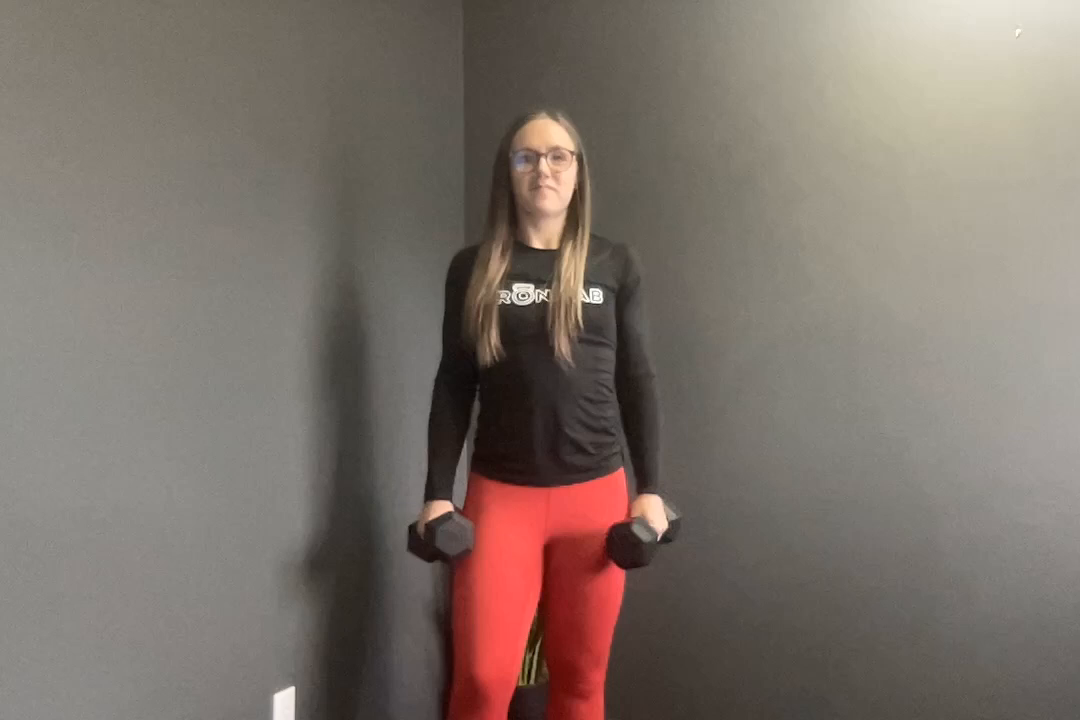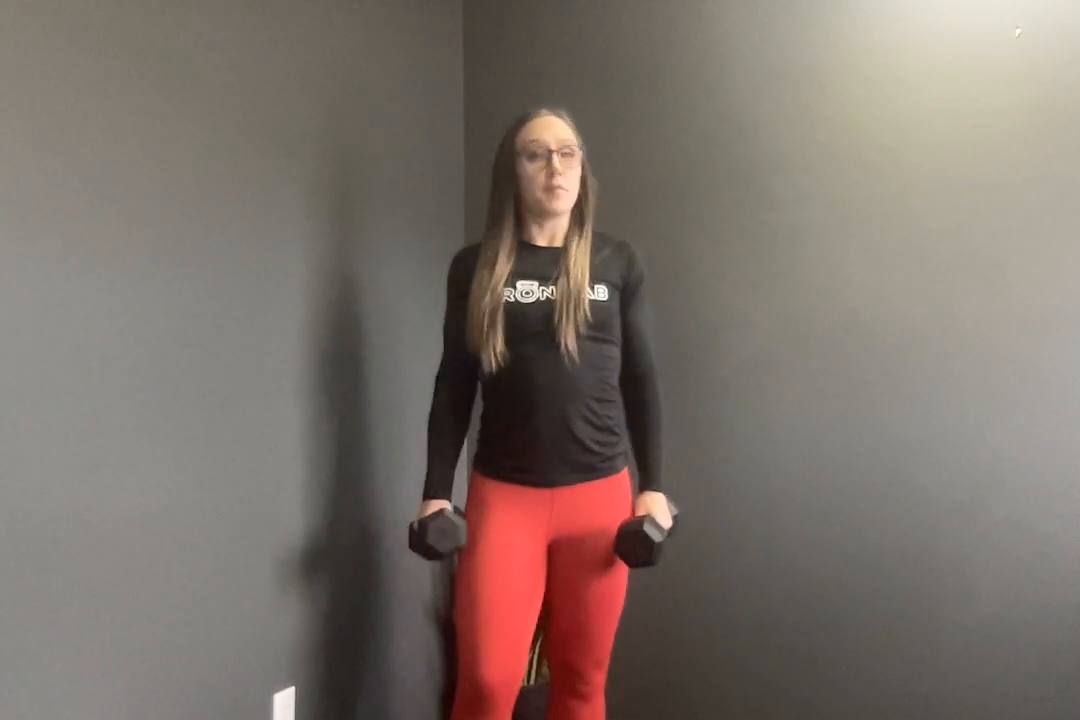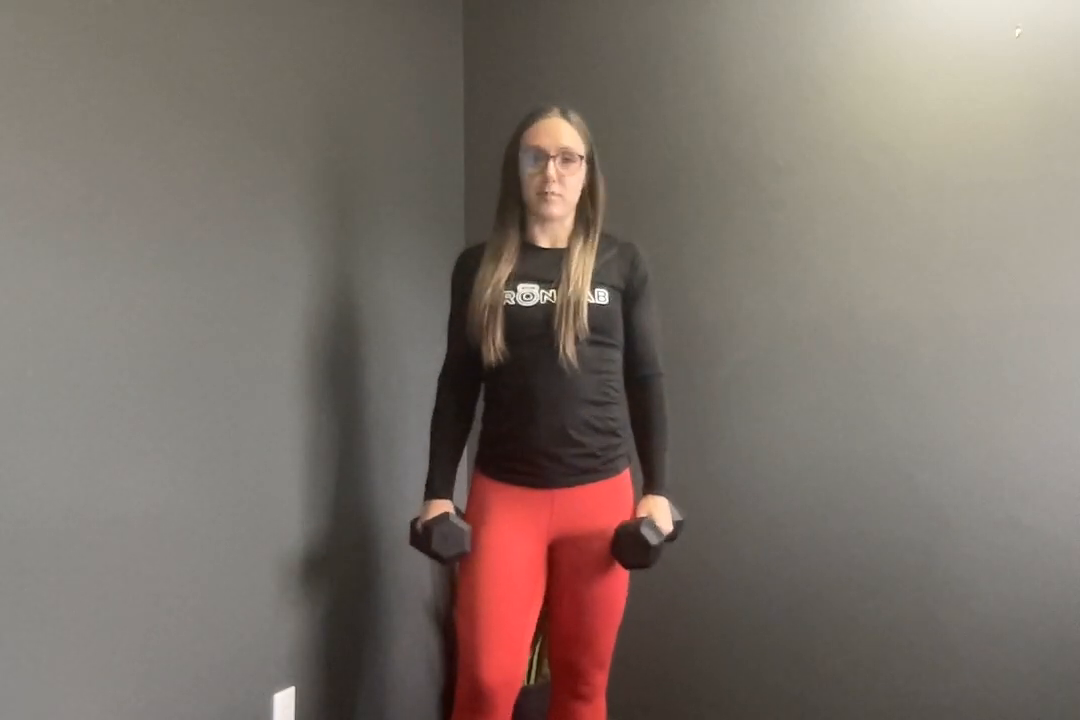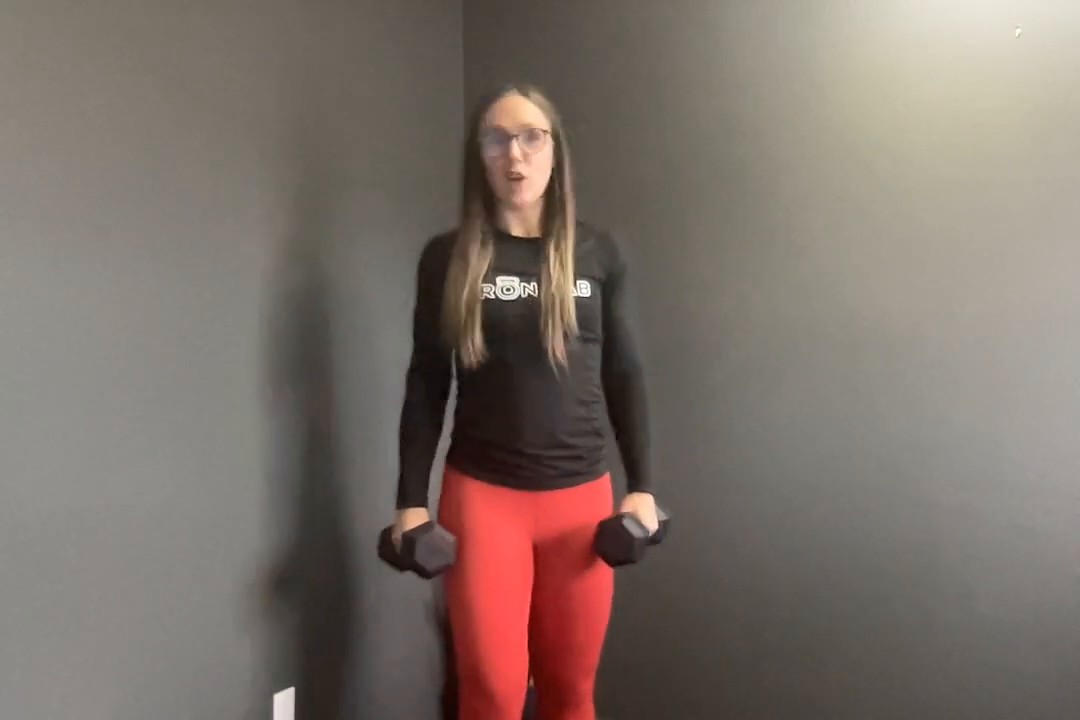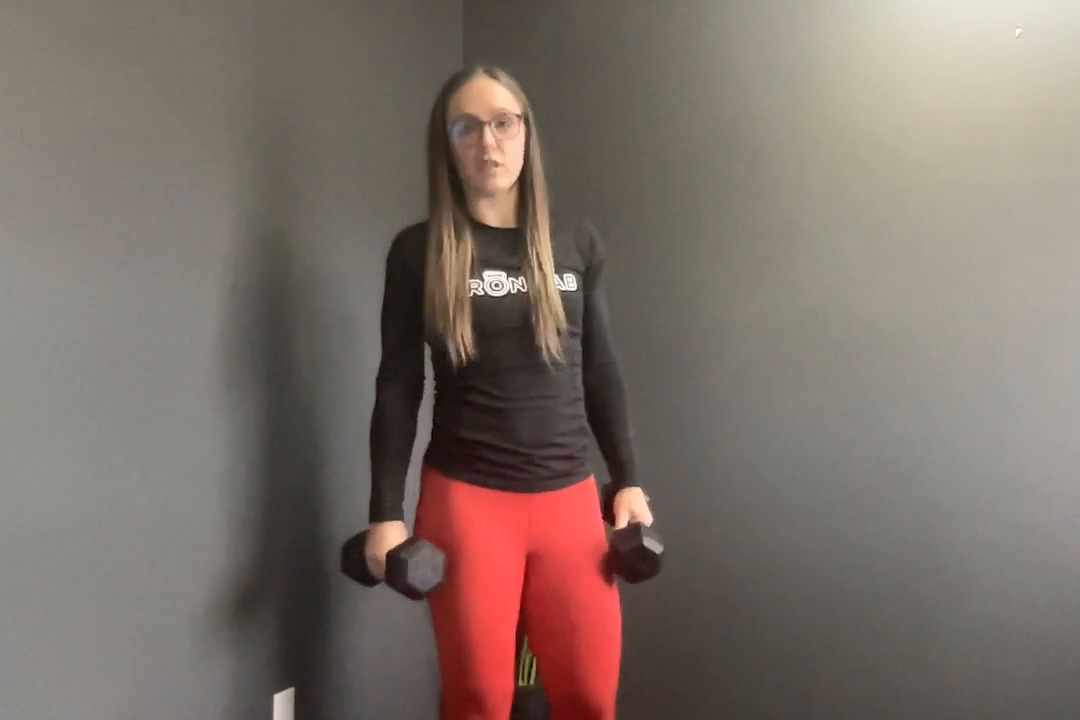
dt=1s
person 1, frame 1
left shoulder: (614, 265)
right shoulder: (473, 269)
left elbow: (637, 379)
right elbow: (453, 386)
left wrist: (649, 489)
right wrist: (437, 492)
left hip: (595, 492)
right hip: (500, 492)
person 1, frame 2
left shoulder: (618, 262)
right shoulder: (475, 266)
left elbow: (640, 377)
right elbow: (454, 384)
left wrist: (652, 486)
right wrist: (436, 492)
left hip: (599, 492)
right hip: (503, 493)
person 1, frame 3
left shoulder: (622, 264)
right shoulder: (478, 267)
left elbow: (646, 380)
right elbow: (457, 385)
left wrist: (656, 490)
right wrist: (437, 492)
left hip: (599, 494)
right hip: (502, 493)
person 1, frame 4
left shoulder: (598, 253)
right shoulder: (447, 257)
left elbow: (623, 374)
right elbow: (426, 385)
left wrist: (641, 486)
right wrist: (411, 500)
left hip: (581, 495)
right hip: (480, 495)
person 1, frame 5
left shoulder: (577, 244)
right shoulder: (419, 251)
left elbow: (601, 371)
right elbow: (398, 387)
left wrist: (628, 483)
right wrist: (385, 513)
left hip: (569, 497)
right hip: (465, 499)
